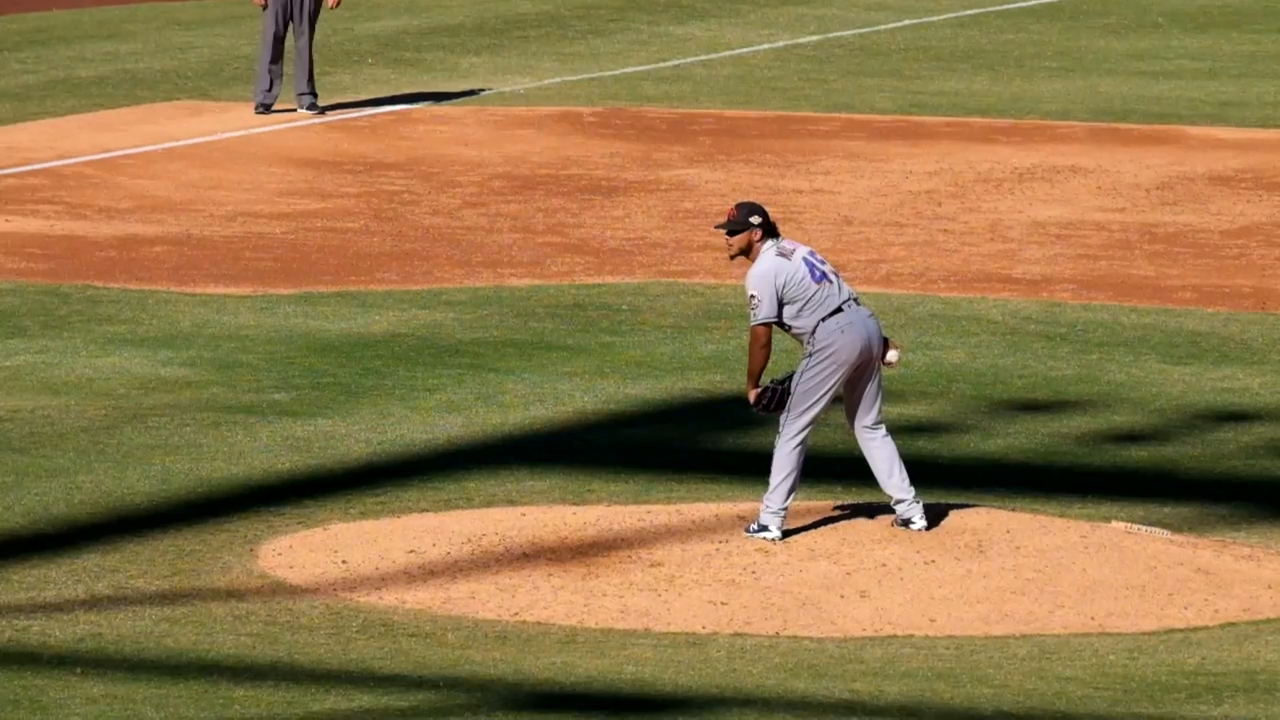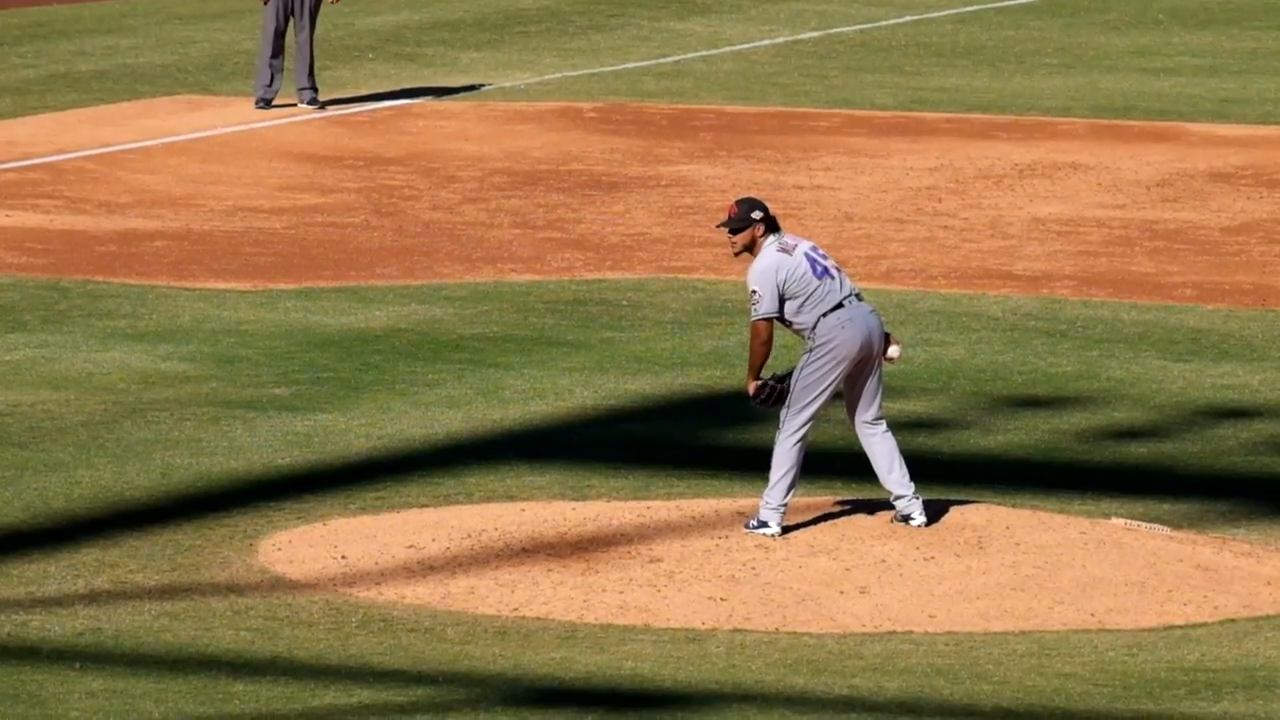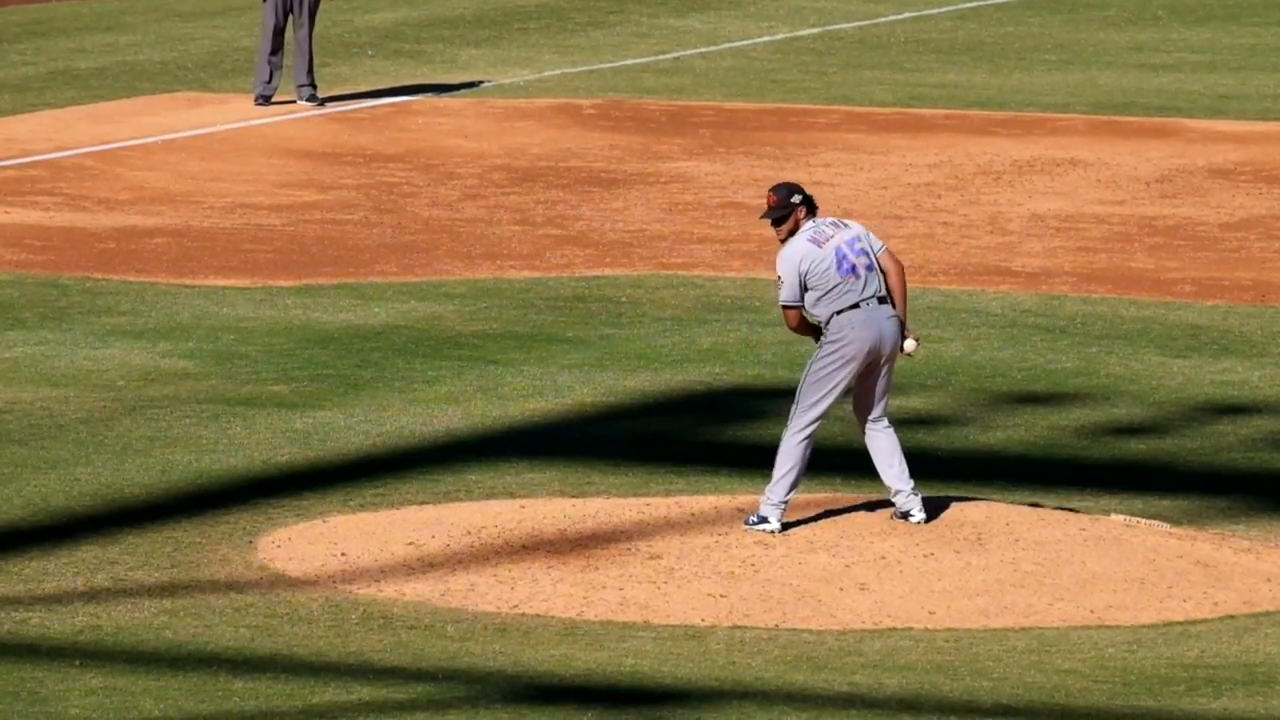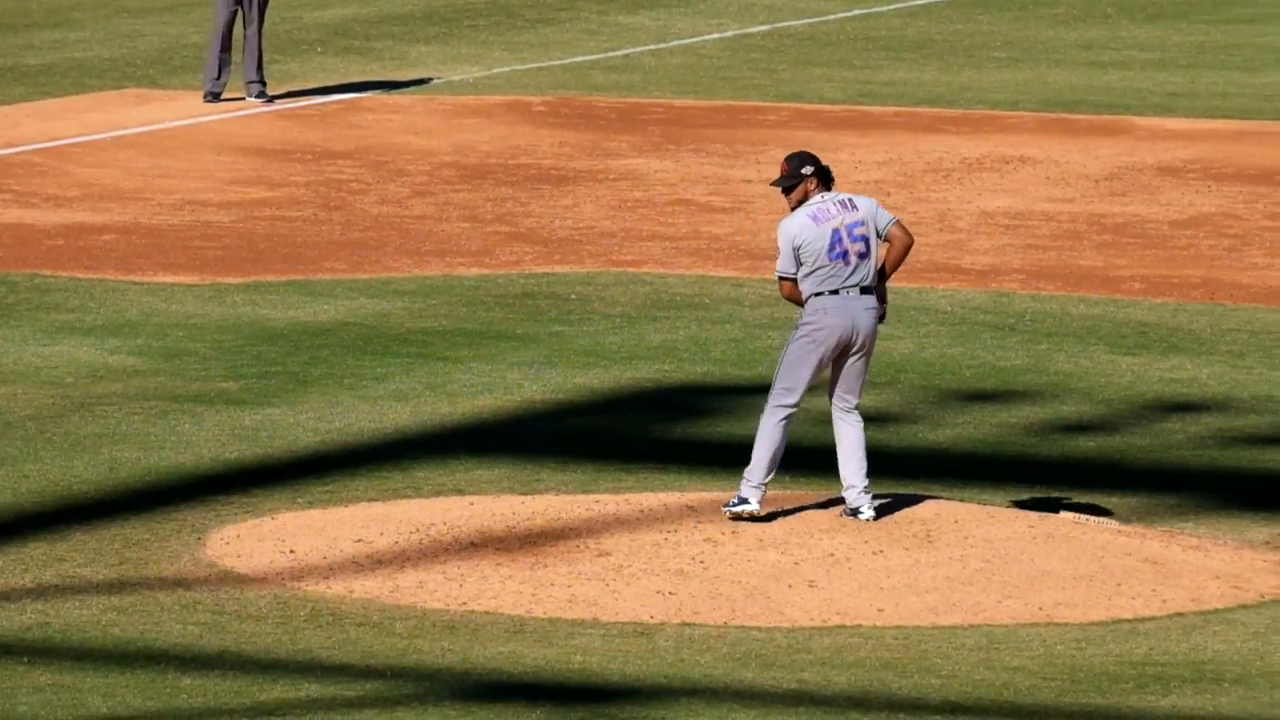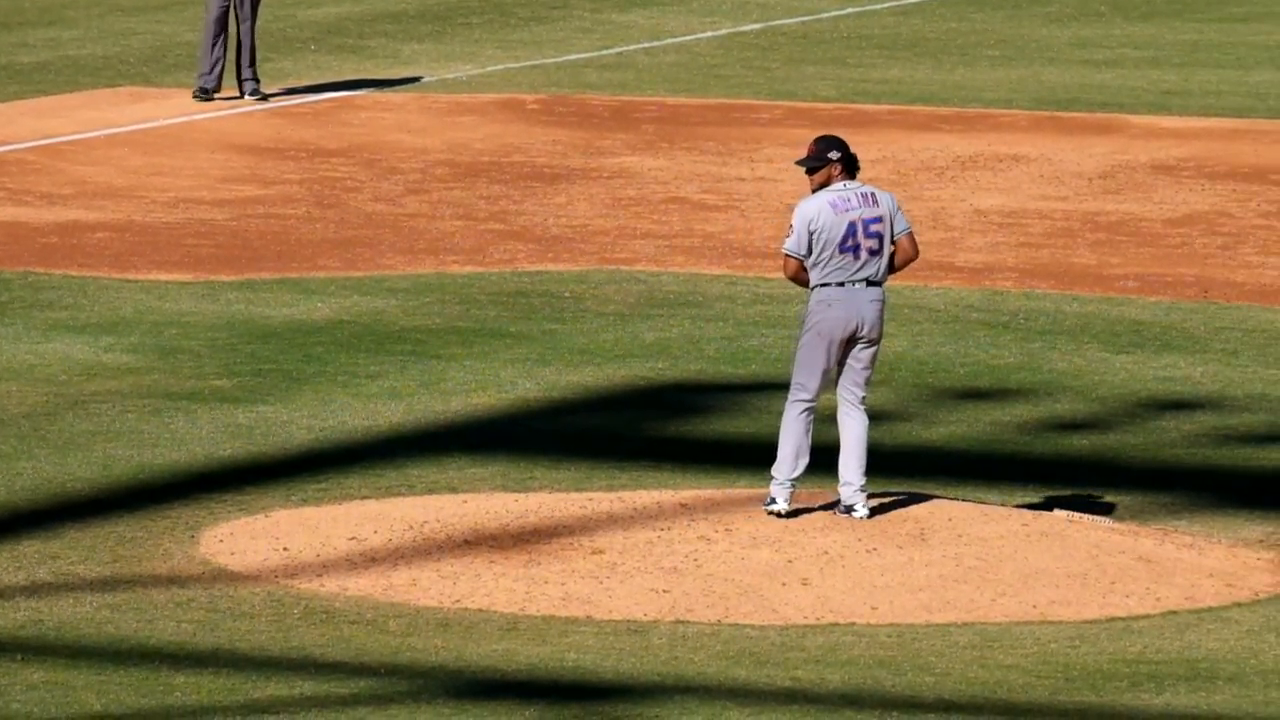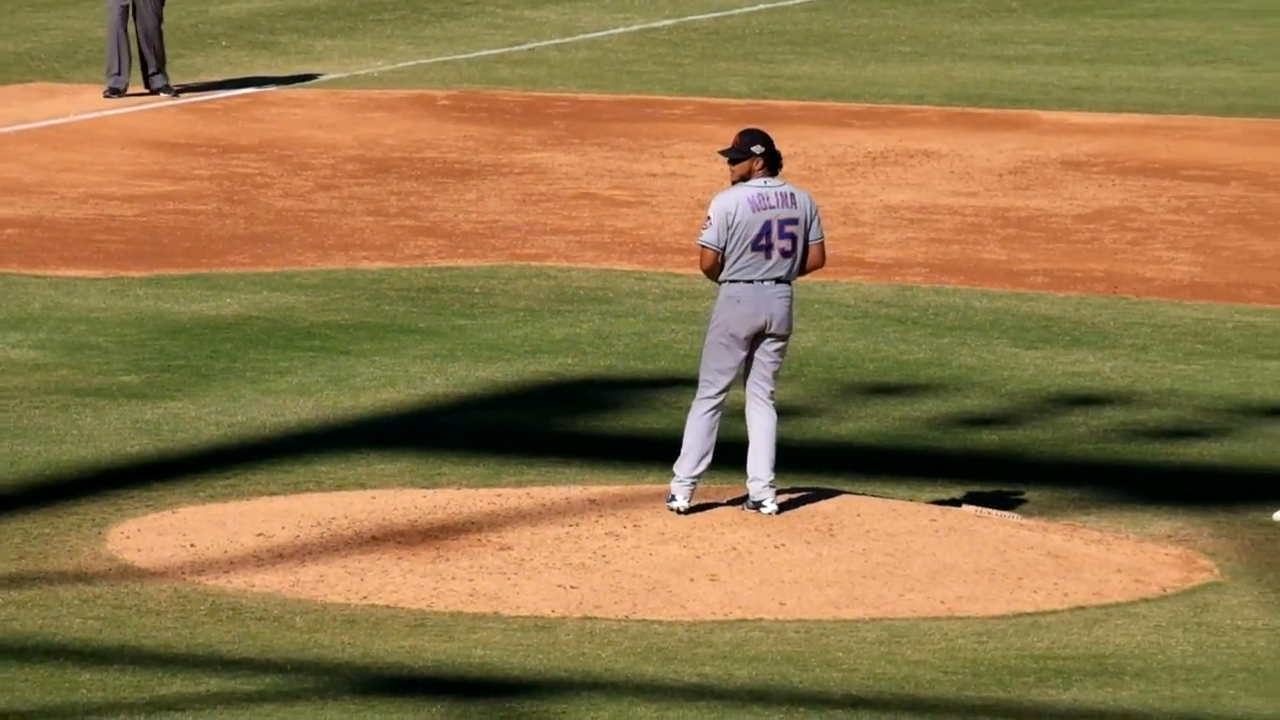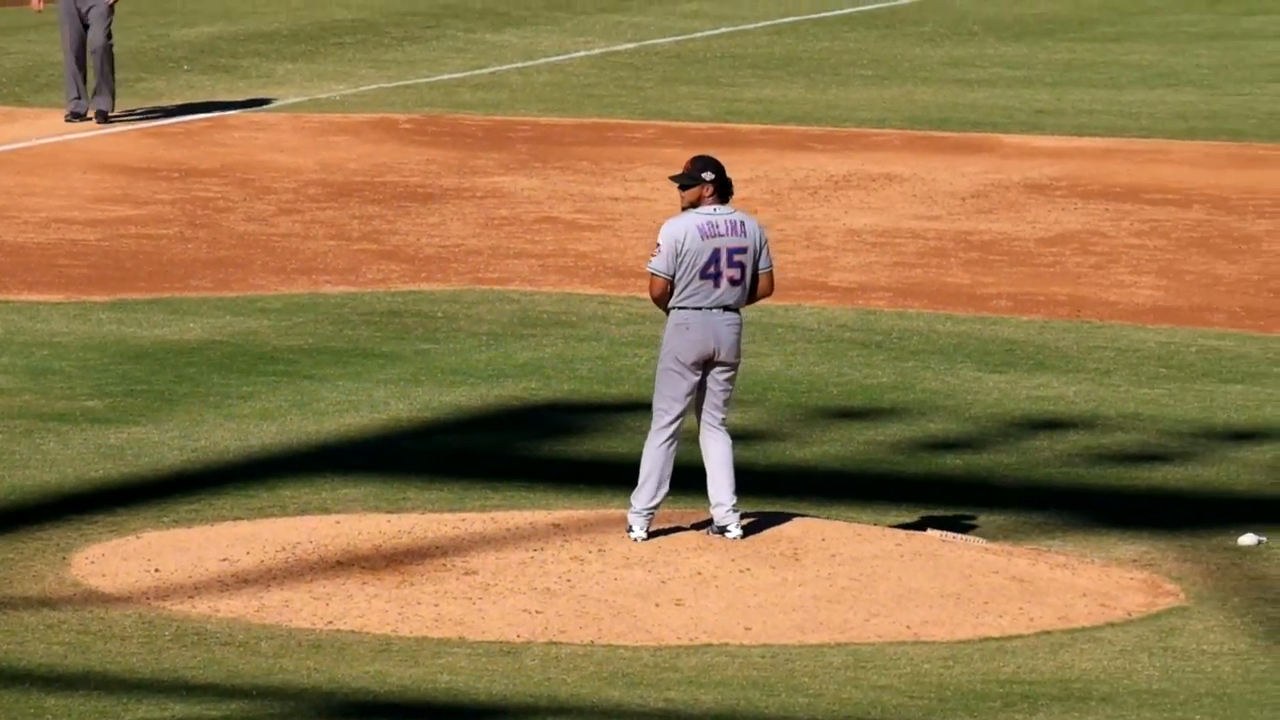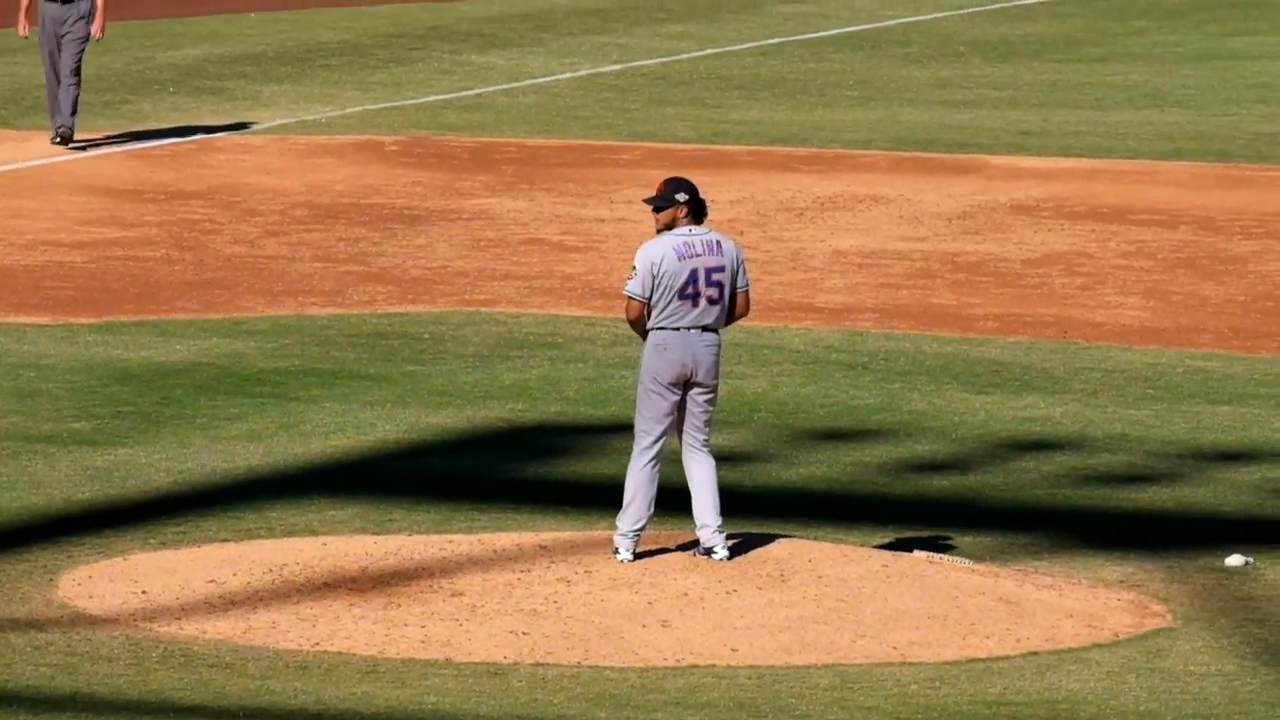
dt=0.3s
person 1, frame 1
left shoulder: (761, 271)
right shoulder: (793, 247)
left elbow: (761, 337)
left wrist: (752, 386)
left hip: (835, 338)
right hip: (867, 325)
left knee: (792, 428)
right knee: (869, 426)
left ankle: (770, 519)
right ankle: (910, 509)
person 1, frame 2
left shoulder: (763, 267)
right shoulder: (795, 242)
left elbow: (762, 333)
right elbow: (839, 285)
left wrist: (752, 378)
left hip: (835, 333)
right hip: (868, 320)
left knee: (793, 424)
right knee: (870, 422)
left ankle: (770, 515)
right ankle: (909, 505)
person 1, frame 3
left shoulder: (792, 252)
right shoulder: (848, 227)
left elbow: (794, 319)
right elbow: (893, 267)
left wrist: (818, 331)
right wrist: (899, 319)
left hip: (847, 331)
right hip: (887, 324)
left knee: (802, 421)
right knee: (875, 419)
left ankle: (770, 510)
right ankle: (908, 502)
person 1, frame 4
left shoulder: (792, 225)
right shoulder: (864, 204)
left elbow: (788, 290)
right elbow: (903, 239)
right wrist: (877, 282)
left hip: (823, 314)
right hip: (867, 310)
left knee: (781, 403)
right knee: (846, 406)
left ankle: (751, 491)
right ankle: (859, 499)
person 1, frame 5
left shoulder: (810, 207)
right shoulder: (883, 200)
left elbow: (792, 269)
right elbow: (908, 252)
right wrist: (873, 275)
left hip: (828, 304)
right hip: (872, 304)
left knee: (801, 398)
right knee: (852, 401)
left ankle: (781, 490)
right ankle: (853, 497)
person 1, frame 6
left shoulder: (727, 200)
right shoulder: (802, 200)
left elbow: (708, 261)
right elbow: (816, 258)
left wrist: (731, 279)
left hip: (737, 300)
right hip: (780, 302)
left knee: (710, 395)
right knee: (762, 397)
left ankle: (682, 487)
right ankle: (763, 492)
person 1, frame 7
left shoulder: (677, 227)
right shoulder: (751, 228)
left elbow: (657, 289)
right elbow: (765, 287)
left wrist: (675, 310)
left hip: (687, 327)
right hip: (729, 328)
left knee: (665, 424)
right knee: (715, 424)
left ankle: (640, 517)
right ankle: (727, 516)
person 1, frame 8
left shoulder: (653, 250)
right shoulder: (728, 248)
left elbow: (634, 312)
right elbow: (741, 307)
left wrist: (651, 335)
left hip: (665, 347)
right hip: (708, 349)
left knee: (647, 445)
right knee: (698, 445)
left ankle: (627, 540)
right ankle: (713, 538)
